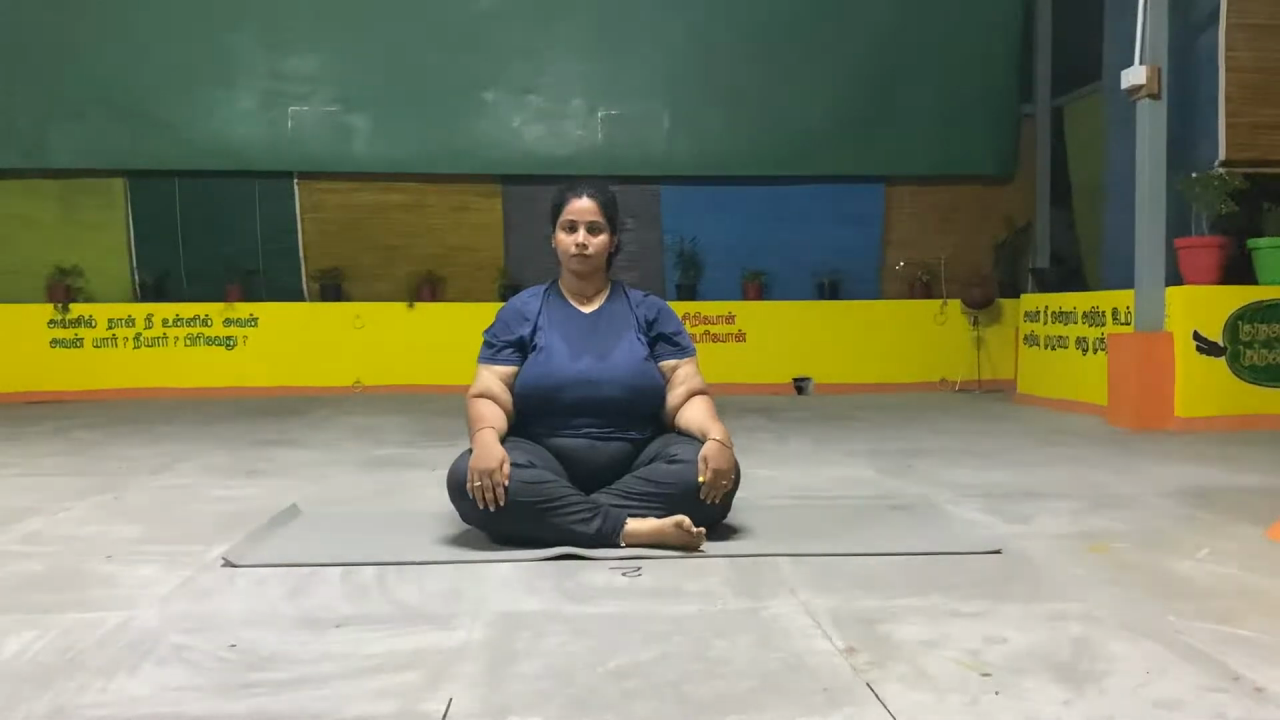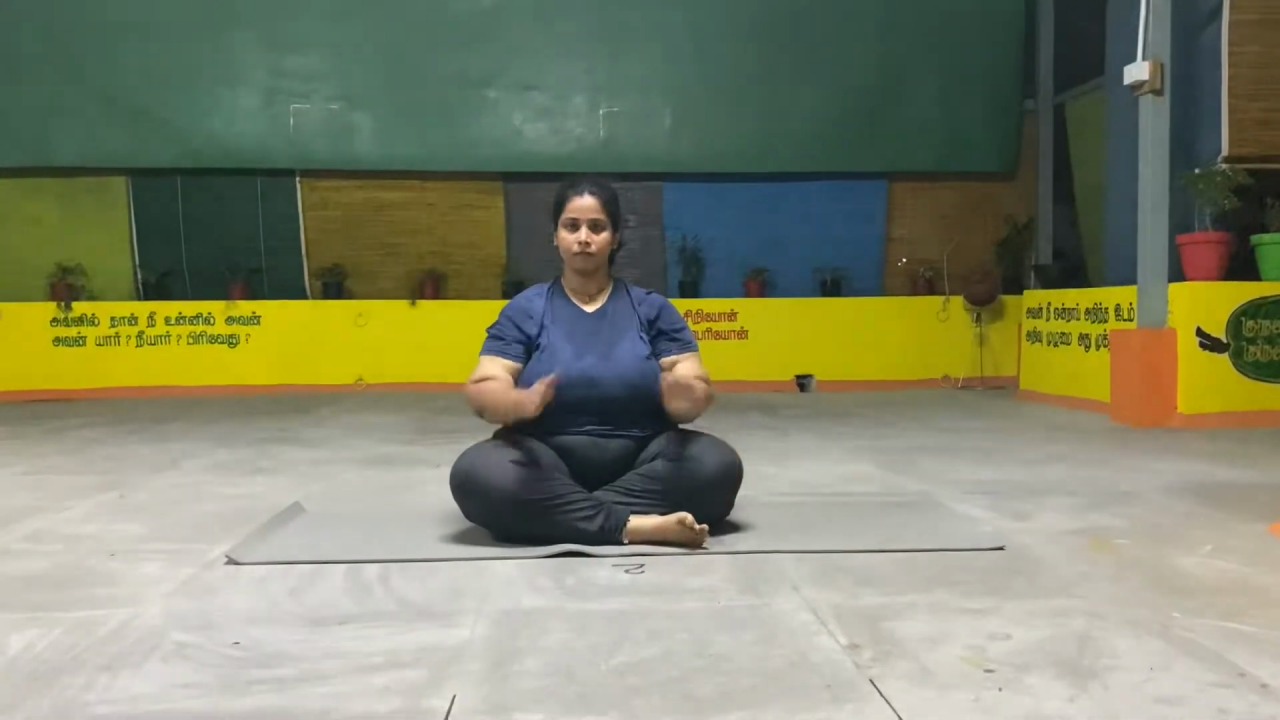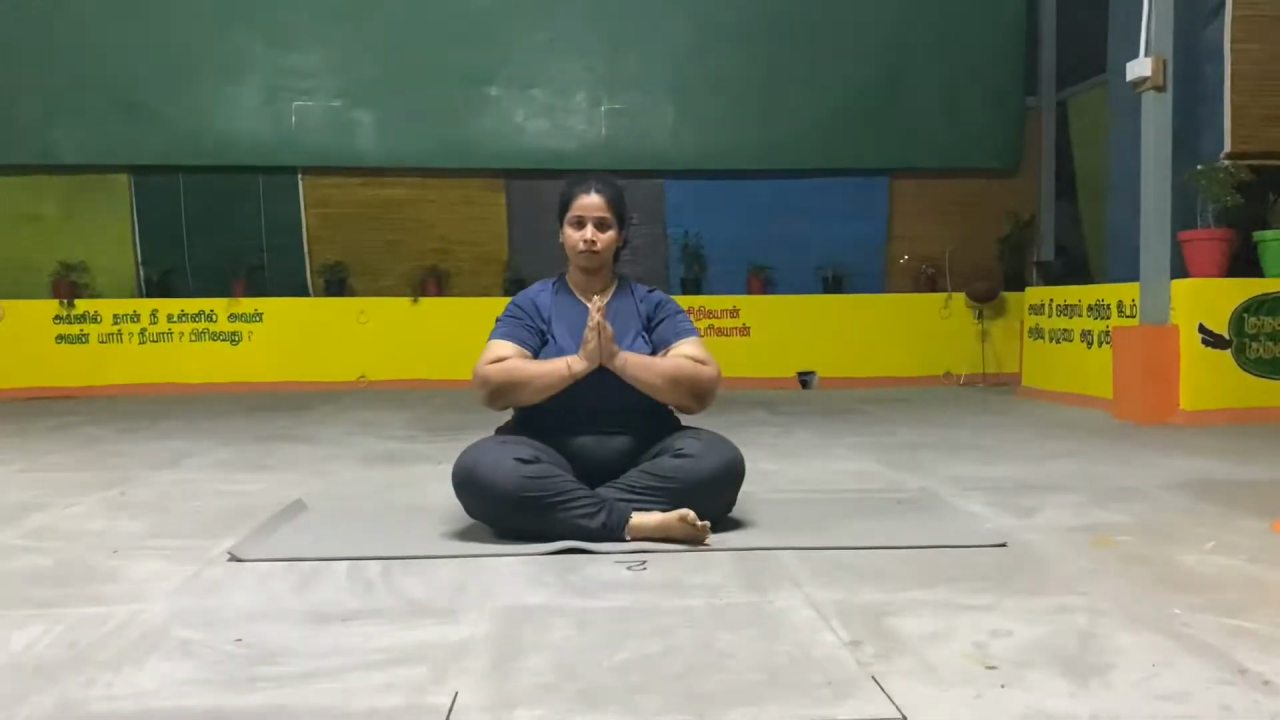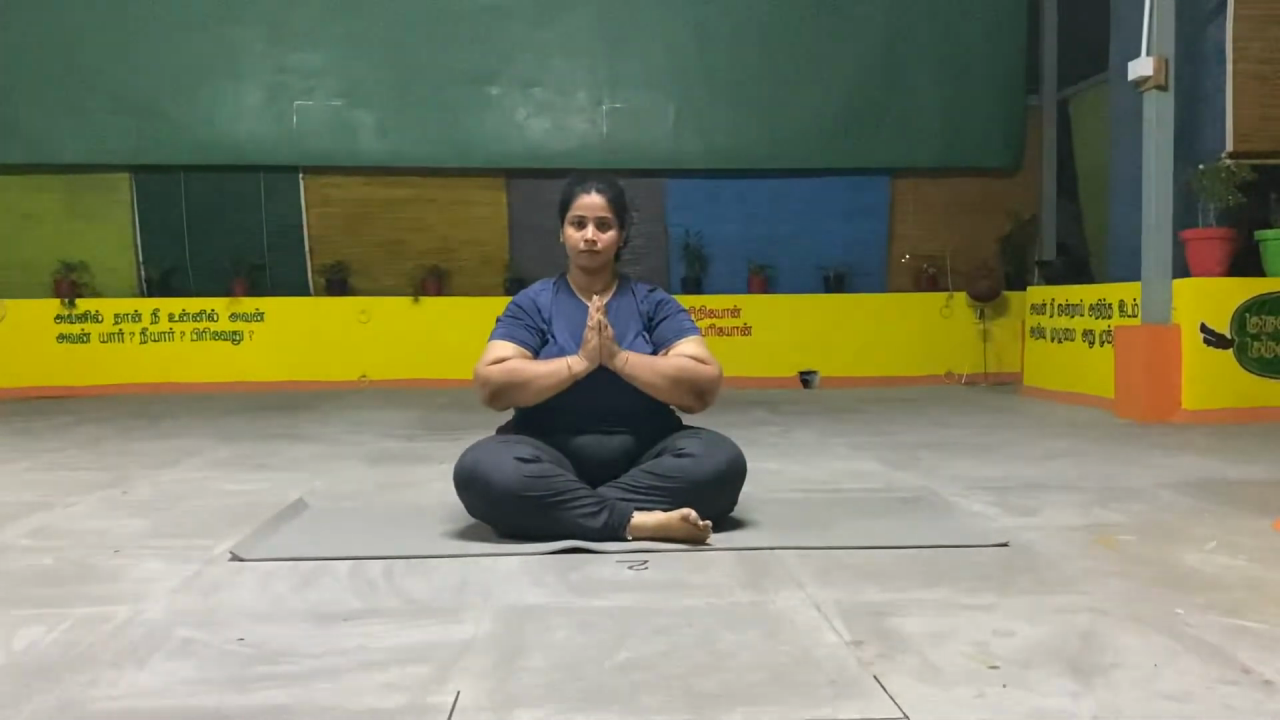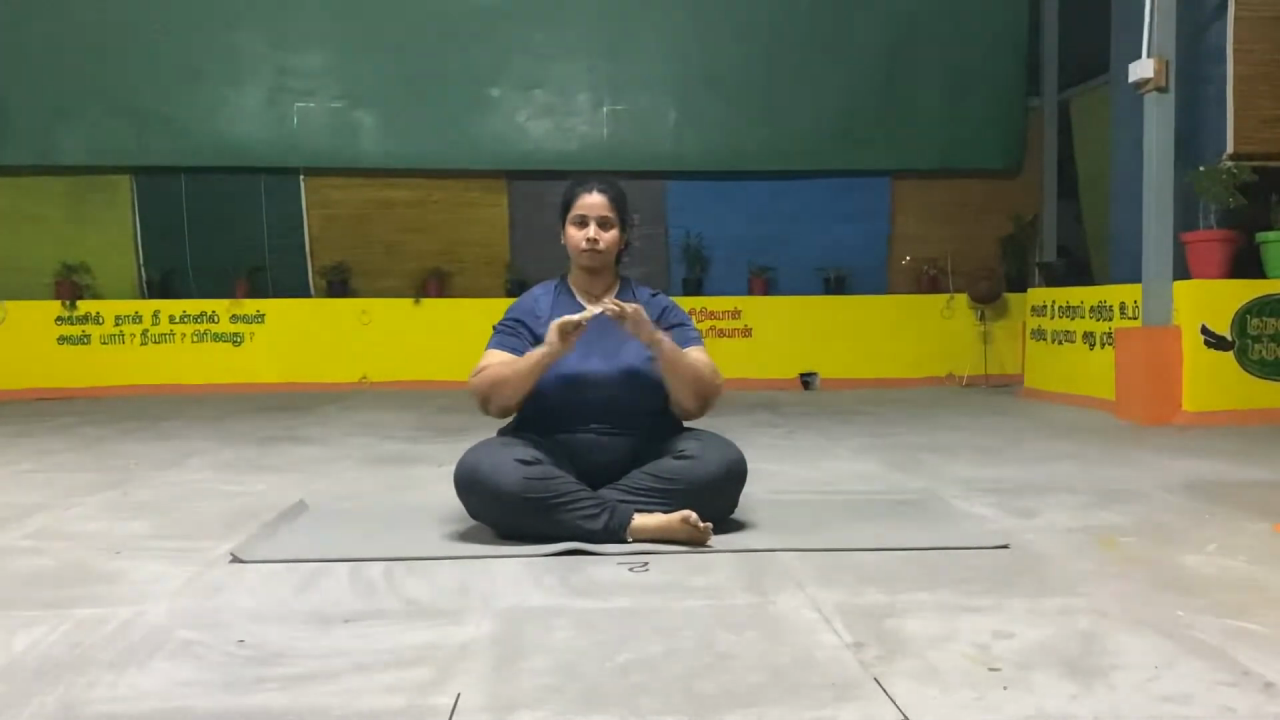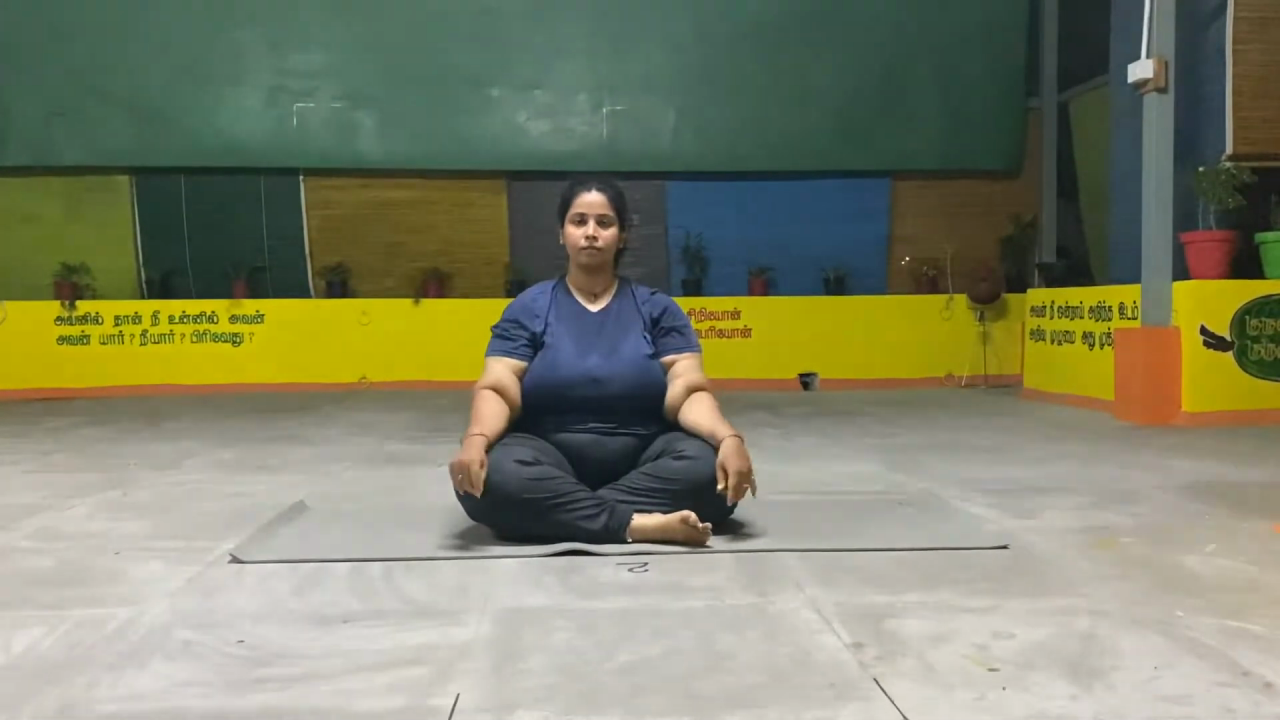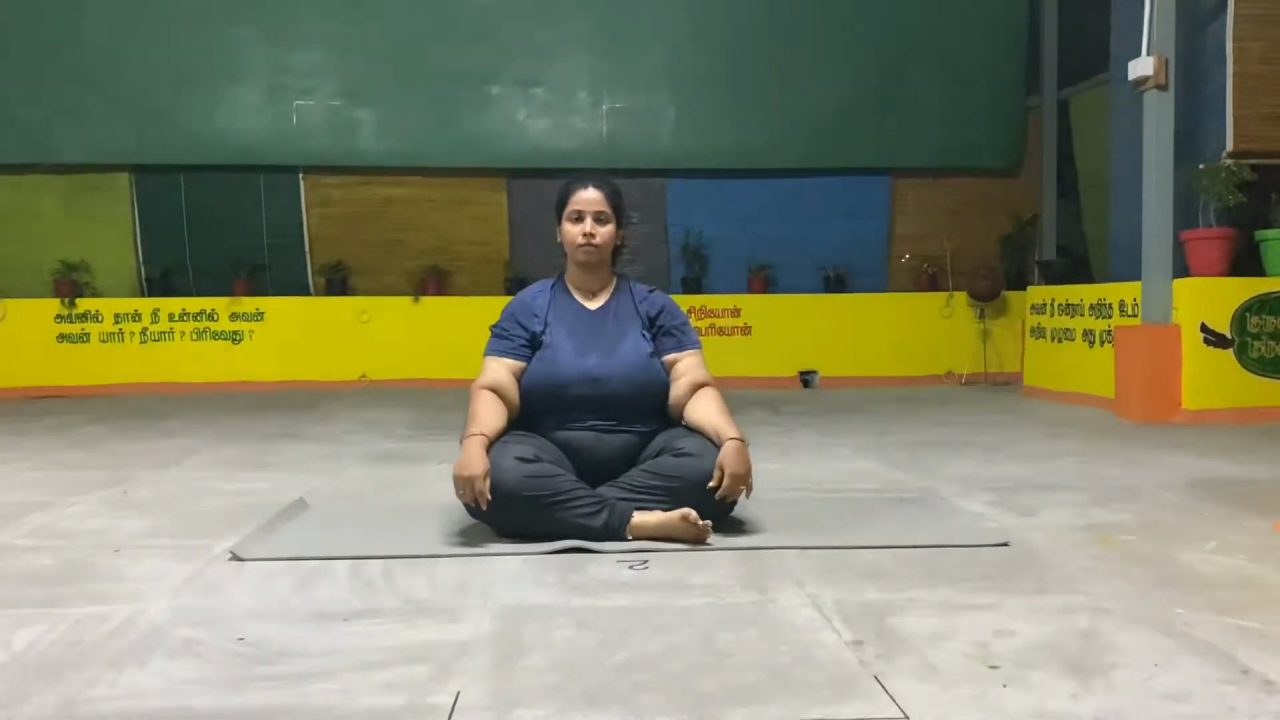
dt=0.7s
person 1, frame 1
left shoulder: (651, 312)
right shoulder: (520, 312)
left elbow: (686, 397)
right elbow: (488, 396)
left wrist: (717, 437)
right wrist: (486, 439)
left hip: (638, 463)
right hip: (544, 462)
left knee: (704, 472)
right knee: (473, 477)
left ankle: (559, 516)
right ankle: (633, 529)
person 1, frame 2
left shoulder: (652, 308)
right shoulder: (525, 309)
left elbow: (697, 390)
right elbow: (482, 390)
left wrist: (686, 398)
right wrist: (523, 402)
left hip: (640, 462)
right hip: (547, 461)
left knee: (718, 465)
right knee: (476, 474)
left ankle: (557, 513)
right ankle: (636, 526)
person 1, frame 3
left shoulder: (654, 304)
right shoulder: (532, 303)
left elbow: (702, 388)
right elbow: (491, 385)
left wrist: (618, 358)
right wrist: (579, 362)
left hip: (643, 457)
right hip: (550, 458)
left knee: (719, 460)
right knee: (479, 468)
left ankle: (563, 509)
right ankle: (638, 522)
person 1, frame 4
left shoulder: (655, 303)
right shoulder: (532, 303)
left elbow: (703, 387)
right elbow: (491, 386)
left wrist: (619, 358)
right wrist: (579, 362)
left hip: (644, 458)
right hip: (550, 458)
left knee: (720, 459)
right knee: (481, 468)
left ankle: (566, 509)
right ankle: (638, 521)
person 1, frame 5
left shoulder: (658, 307)
right shoulder: (532, 307)
left elbow: (695, 402)
right elbow: (489, 399)
left wrist: (657, 341)
right wrist: (548, 352)
left hip: (647, 463)
right hip: (549, 462)
left knee: (722, 463)
right knee: (481, 470)
left ankle: (562, 511)
right ankle: (641, 523)
person 1, frame 6
left shoulder: (658, 308)
right shoulder: (529, 307)
left elbow: (687, 395)
right elbow: (497, 391)
left wrist: (728, 436)
right wrist: (475, 440)
left hip: (642, 461)
right hip: (551, 462)
left knee: (711, 468)
right knee: (491, 476)
left ankle: (565, 512)
right ankle: (638, 524)
person 1, frame 7
left shoulder: (655, 306)
right shoulder: (528, 306)
left elbow: (692, 390)
right elbow: (494, 391)
left wrist: (732, 440)
right wrist: (474, 442)
left hip: (643, 457)
right hip: (550, 458)
left knee: (712, 465)
right knee: (494, 476)
left ankle: (563, 509)
right ankle: (643, 522)
